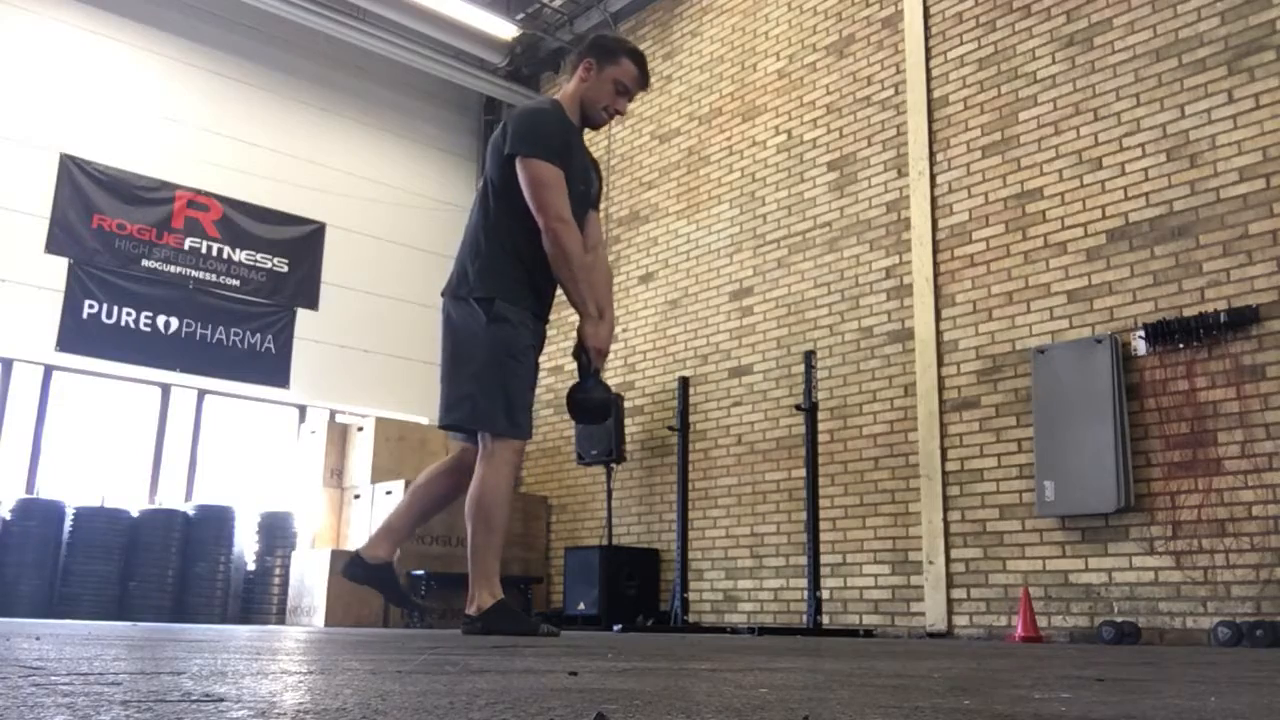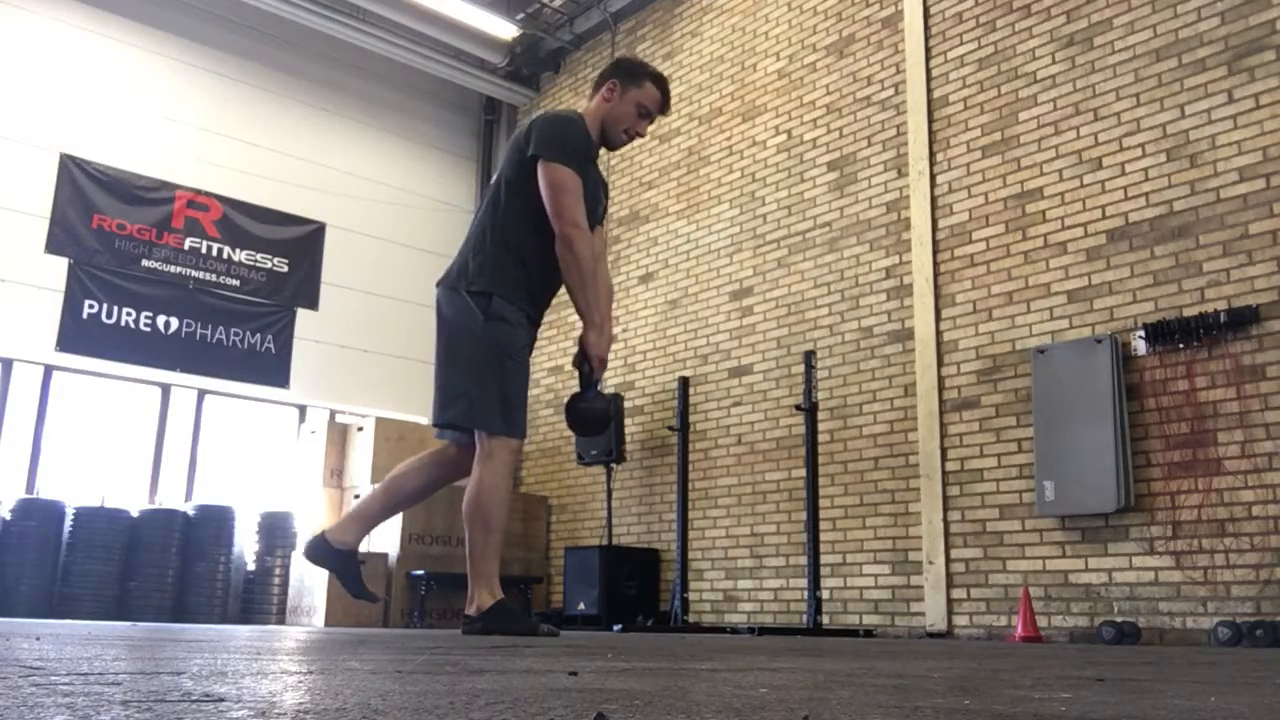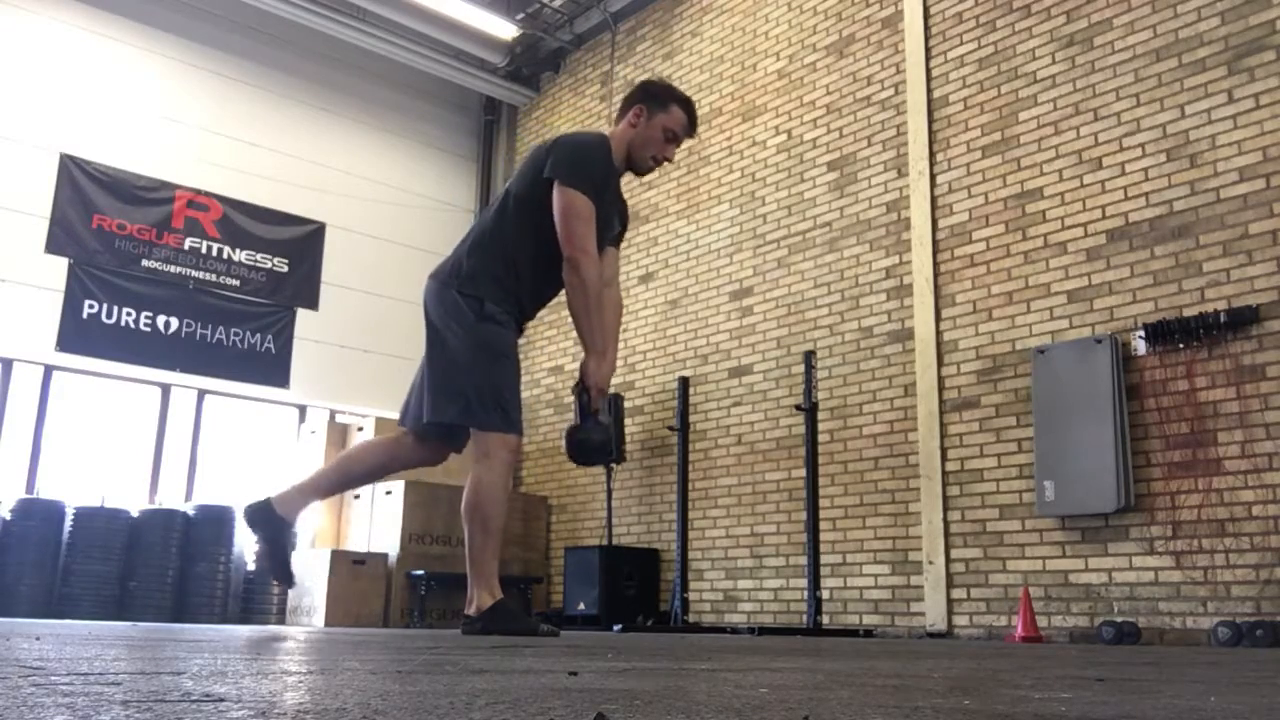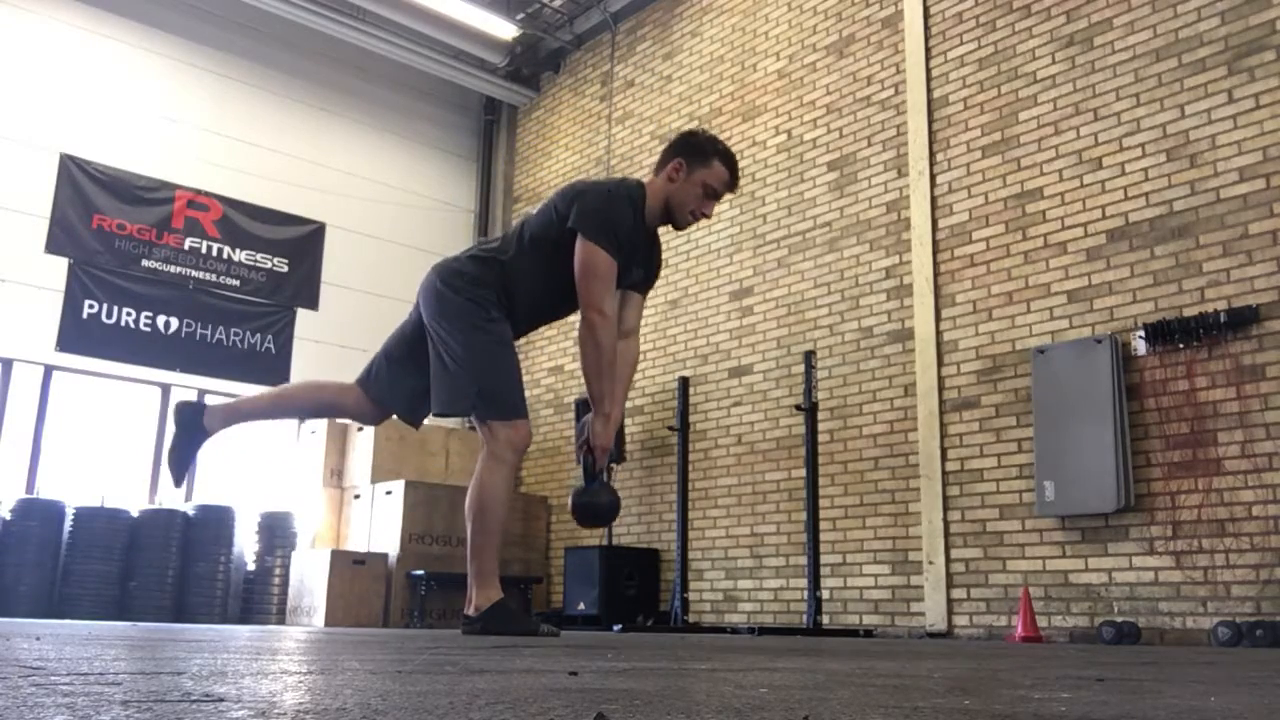
dt=0.7s
person 1, frame 1
left shoulder: (585, 164)
right shoulder: (536, 123)
left elbow: (593, 251)
right elbow: (555, 229)
left wrist: (605, 324)
right wrist: (589, 318)
left hip: (513, 311)
right hip: (493, 302)
left knee: (482, 450)
right knee: (503, 446)
left ankle: (375, 552)
right ankle: (485, 603)
person 1, frame 2
left shoulder: (593, 177)
right shoulder: (559, 131)
left elbow: (596, 265)
right elbow: (569, 235)
left wrist: (604, 334)
right wrist: (592, 328)
left hip: (500, 309)
right hip: (486, 299)
left knee: (469, 448)
right knee: (499, 445)
left ankle: (340, 537)
right ankle: (484, 603)
person 1, frame 3
left shoulder: (614, 204)
right shoulder: (579, 153)
left elbow: (606, 287)
right elbow: (577, 262)
left wrist: (607, 363)
right wrist: (595, 358)
left hip: (478, 306)
right hip: (472, 296)
left knee: (426, 443)
right knee: (499, 443)
left ankle: (279, 507)
right ankle: (485, 603)
person 1, frame 4
left shoulder: (646, 250)
right shoulder: (606, 204)
left elbow: (625, 337)
right elbow: (595, 319)
left wrist: (611, 417)
right wrist: (602, 418)
left hip: (458, 303)
right hip: (465, 295)
left knee: (365, 404)
right knee: (508, 438)
left ankle: (207, 419)
right ankle: (484, 602)
